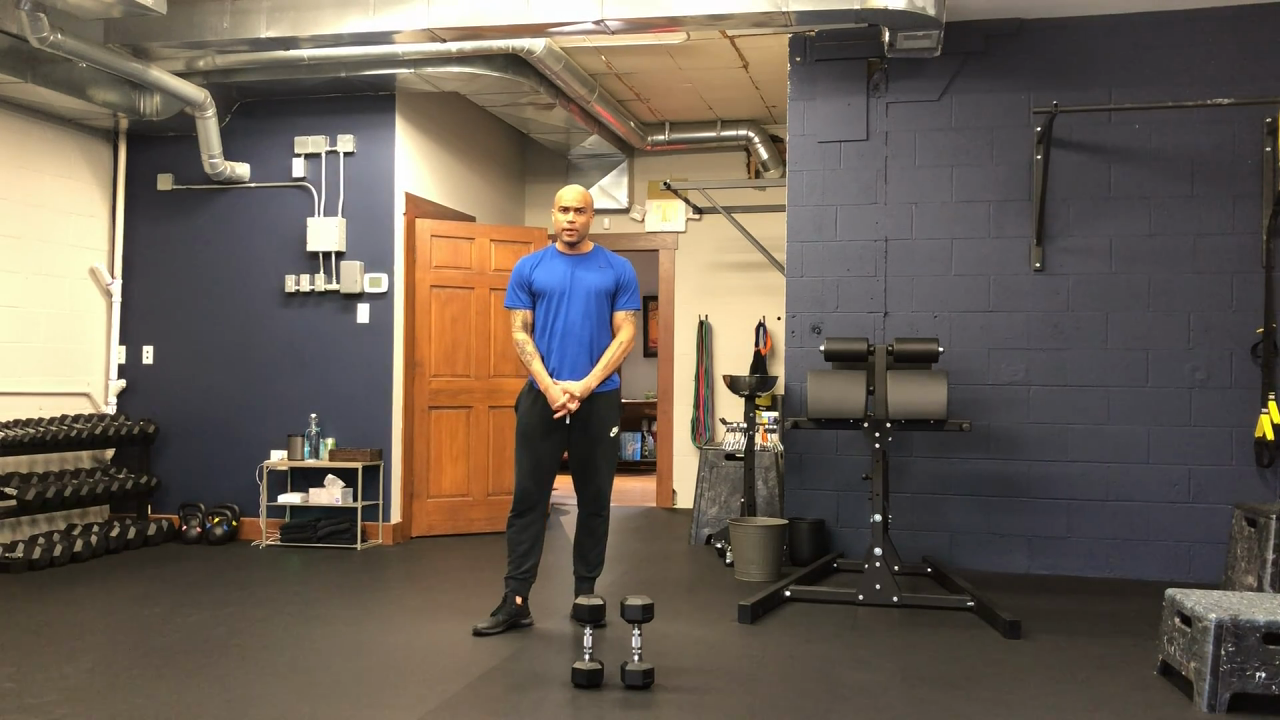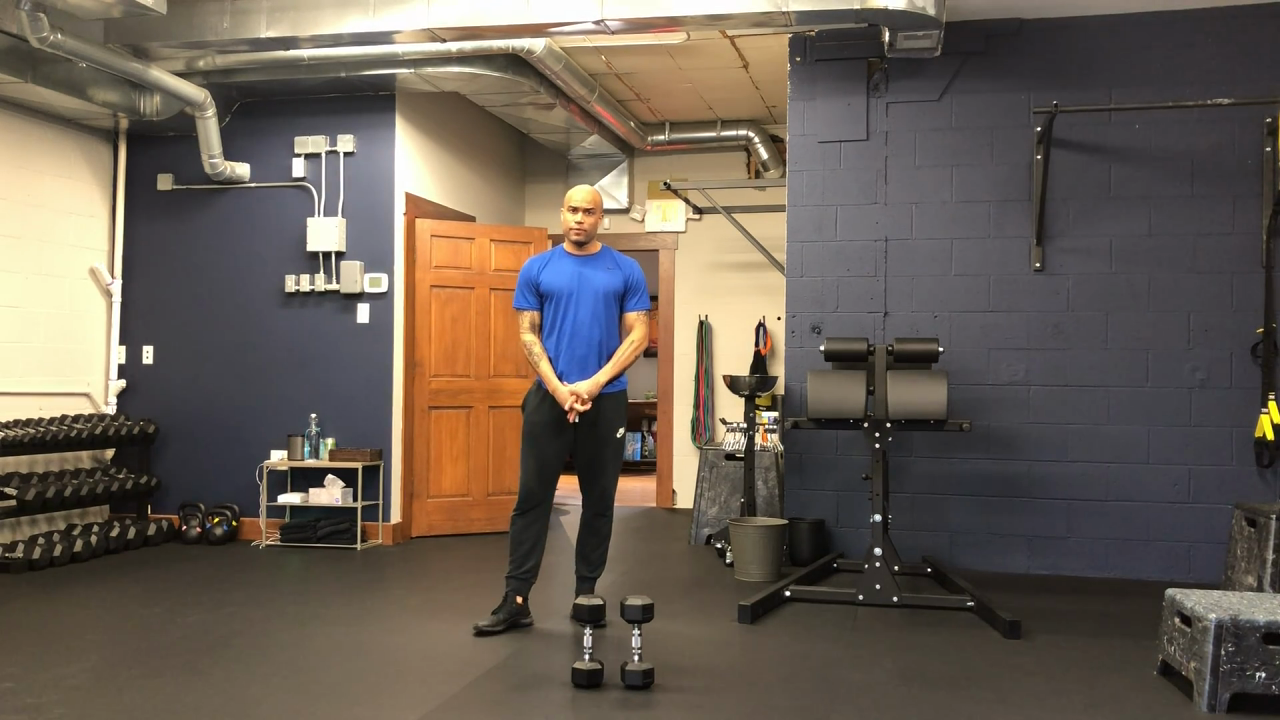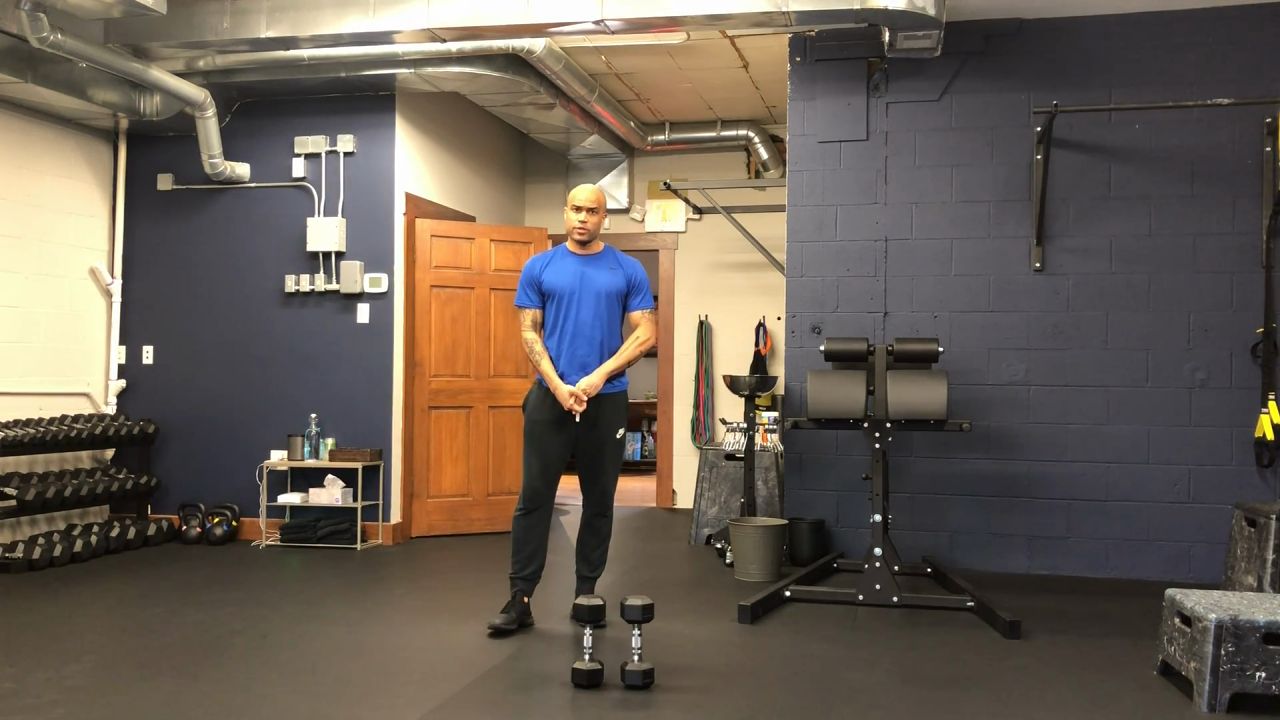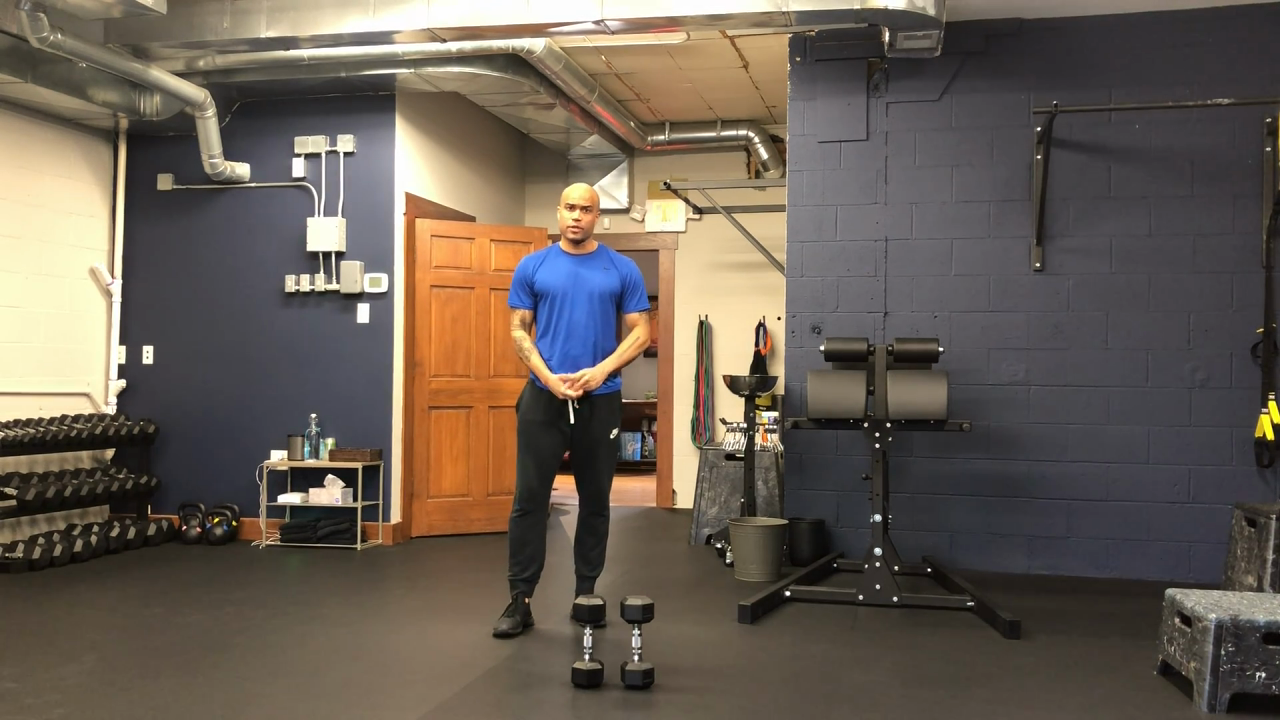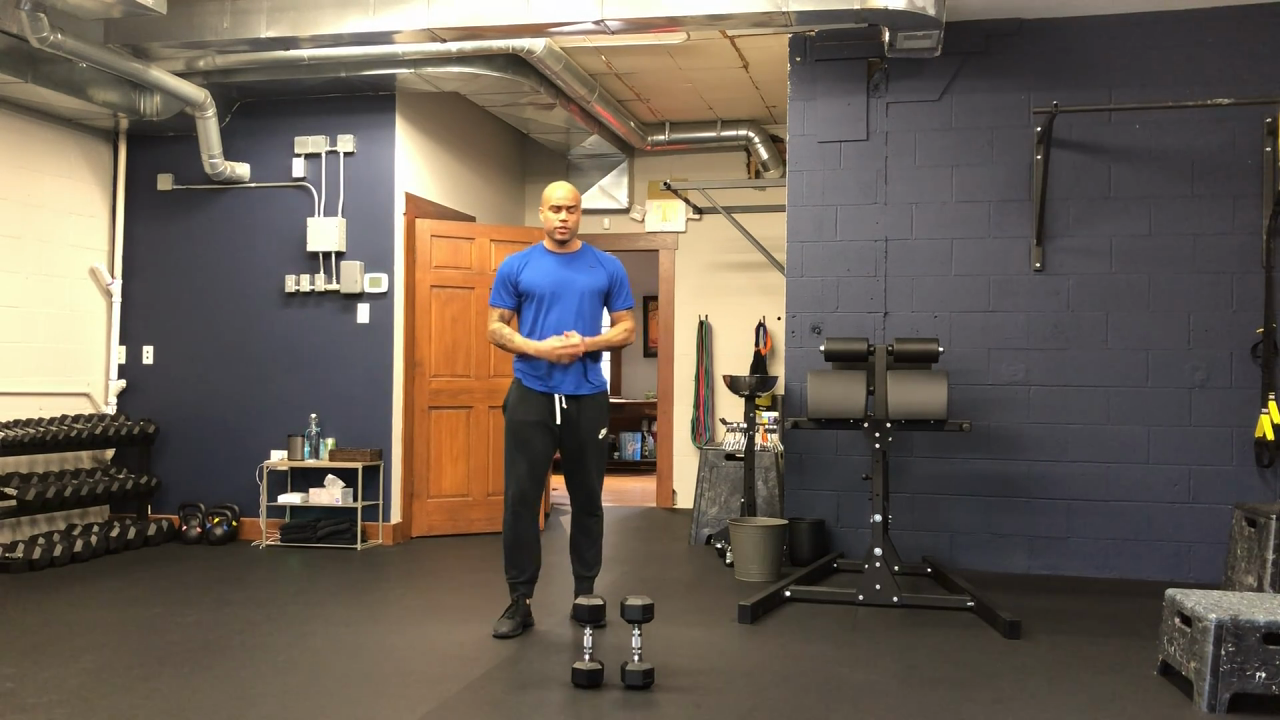
dt=0.3s
person 1, frame 1
left shoulder: (618, 269)
right shoulder: (529, 268)
left elbow: (626, 334)
right elbow: (520, 333)
left wrist: (585, 385)
right wrist: (550, 387)
left hip: (599, 399)
right hip: (541, 397)
left knee: (594, 501)
right knee: (528, 499)
left ankle: (585, 593)
right ankle: (516, 598)
person 1, frame 2
left shoulder: (626, 271)
right shoulder: (537, 269)
left elbow: (637, 336)
right elbow: (528, 334)
left wrist: (595, 383)
right wrist: (558, 387)
left hip: (606, 401)
right hip: (549, 397)
left knee: (599, 502)
right knee: (532, 498)
left ankle: (586, 593)
right ankle: (516, 598)
person 1, frame 3
left shoulder: (628, 270)
right shoulder: (539, 267)
left elbow: (645, 333)
right elbow: (529, 333)
left wrist: (598, 378)
right wrist: (558, 385)
left hip: (607, 399)
right hip: (549, 397)
left knee: (599, 502)
right knee: (534, 498)
left ankle: (586, 593)
right ankle: (520, 598)
person 1, frame 4
left shoulder: (623, 270)
right shoulder: (532, 267)
left elbow: (640, 333)
right elbow: (518, 330)
left wrist: (602, 371)
right wrist: (547, 377)
left hip: (600, 399)
right hip: (543, 397)
left knee: (595, 501)
right knee: (529, 499)
left ankle: (586, 593)
right ankle: (521, 598)
person 1, frame 5
left shoulder: (607, 268)
right shoulder: (516, 267)
left elbow: (626, 329)
right elbow: (496, 328)
left wrist: (588, 344)
right wrist: (535, 347)
left hip: (587, 397)
right hip: (530, 395)
left knee: (587, 501)
right knee: (520, 501)
left ankle: (585, 593)
right ankle: (521, 599)
